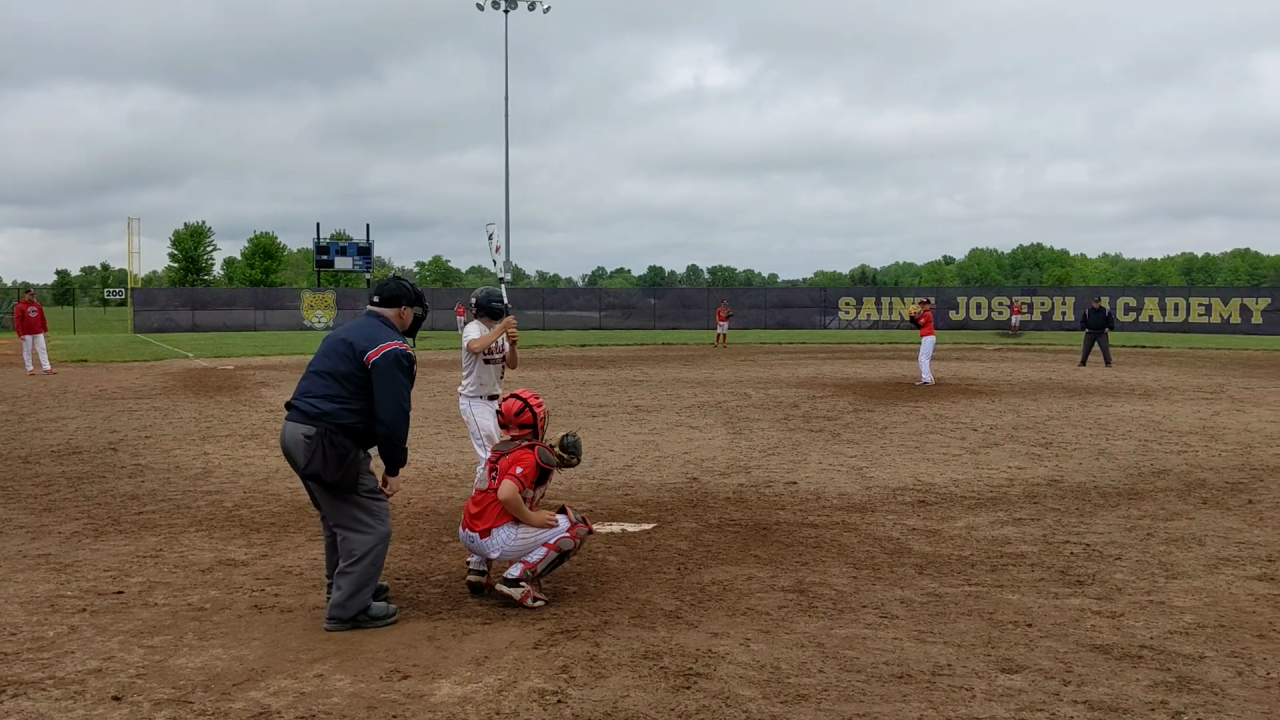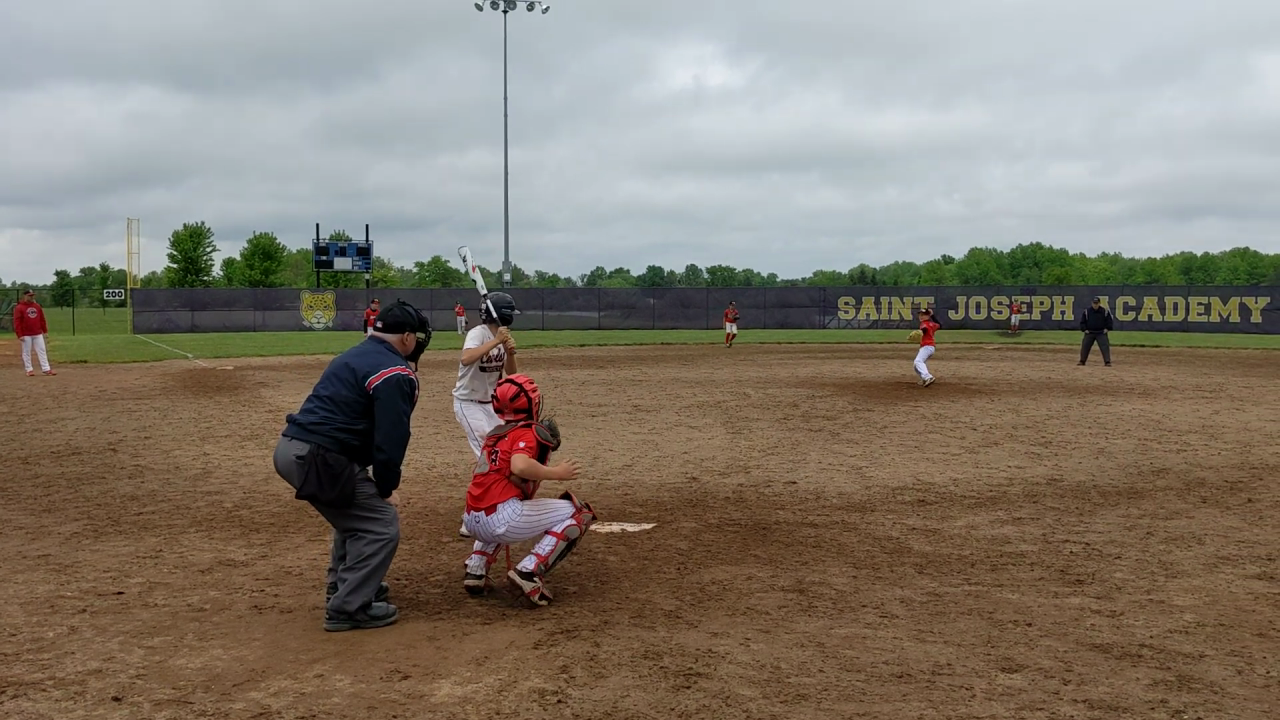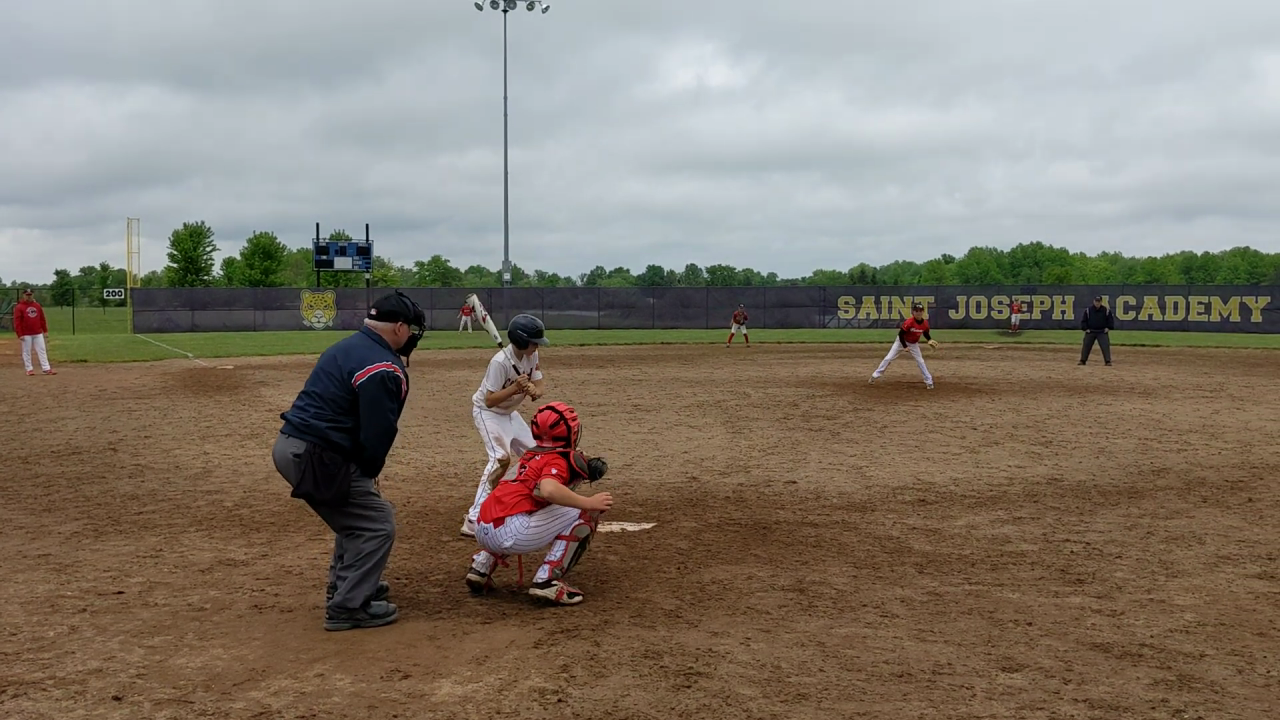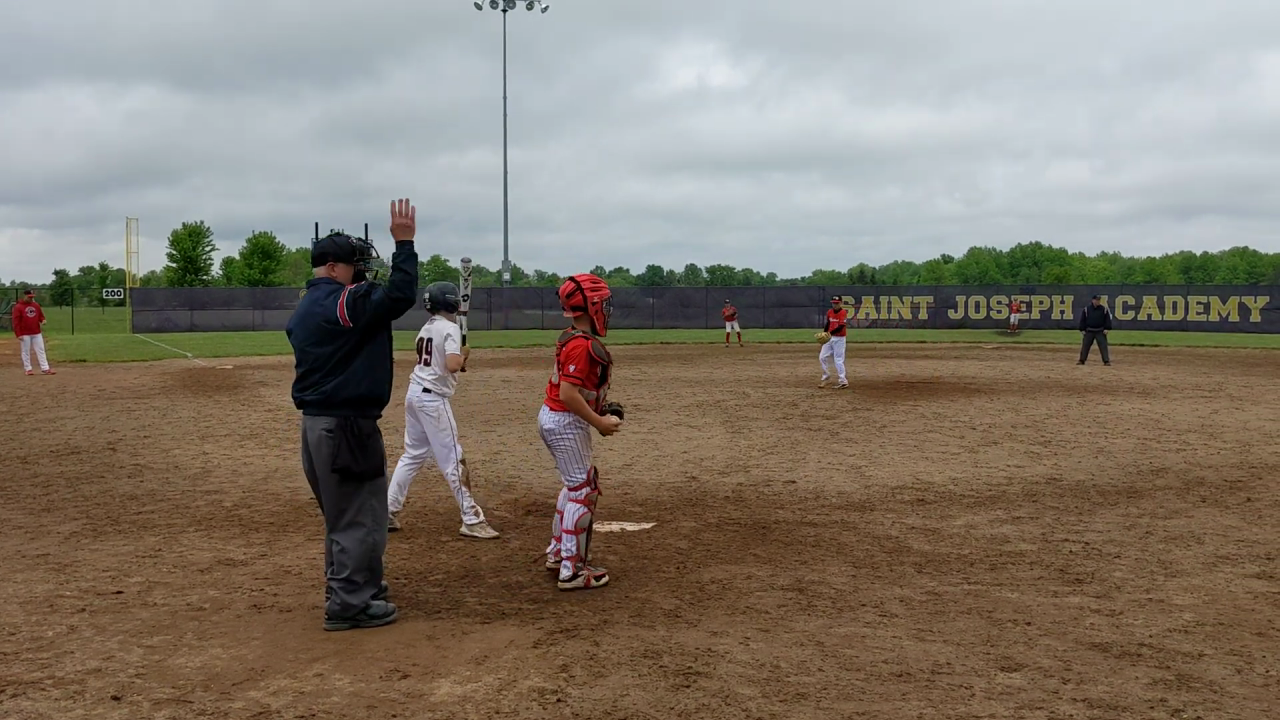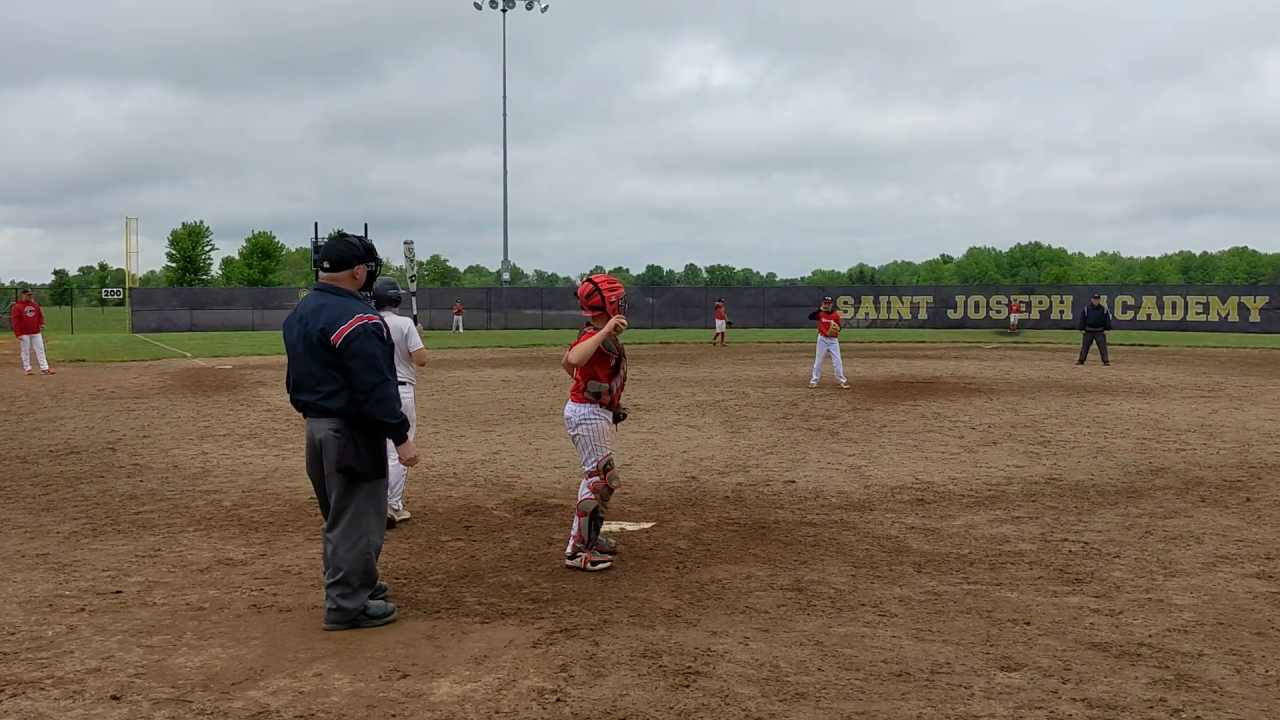
dt=1s
person 1, frame 1
left shoulder: (346, 331)
right shoulder: (392, 348)
right elbow: (392, 414)
right wrist: (393, 468)
left hip: (297, 430)
right hip: (326, 440)
left knee: (342, 514)
right knee: (370, 521)
left ankle: (345, 586)
right ankle: (348, 608)
person 1, frame 2
left shoulder: (354, 356)
right shoulder: (395, 374)
right elbow: (391, 438)
right wrist: (387, 488)
left hip: (292, 447)
right hip: (319, 457)
left knee: (356, 513)
right knee: (382, 524)
left ankle: (344, 587)
right ankle: (348, 607)
person 1, frame 3
left shoulder: (345, 347)
right shoulder: (385, 370)
right elbow: (377, 435)
left wrist: (363, 475)
right wrist: (369, 475)
left hip: (292, 444)
right hip: (315, 456)
left knee: (356, 513)
right knee: (377, 522)
left ankle: (345, 587)
right ankle: (348, 606)
person 1, frame 4
left shoulder: (304, 310)
right shoulder: (346, 302)
right elbow: (400, 295)
right wrist: (404, 242)
left hip: (318, 422)
right hip: (346, 425)
left knee: (342, 514)
right knee: (361, 517)
left ankle: (348, 588)
right ankle: (348, 603)
person 1, frame 5
left shoulder: (300, 312)
right shoulder: (357, 319)
left elbow: (297, 375)
right elbow: (376, 388)
right wrist: (401, 435)
left hip: (316, 426)
right hip: (352, 432)
left knee: (340, 517)
right knee: (357, 518)
left ankle: (354, 586)
right ankle: (347, 605)
person 2, frame 1
left shoulder: (501, 448)
right shoulder: (532, 454)
right elbow: (506, 495)
right wrist: (531, 518)
left hip: (468, 533)
right hip: (496, 540)
right knee: (577, 527)
left ankle: (478, 568)
right ankle: (518, 579)
person 2, frame 2
left shoulder: (496, 434)
right shoulder: (528, 432)
right elbow: (519, 466)
right wrist: (556, 473)
left hip: (474, 518)
right hip: (501, 518)
right knee: (579, 514)
left ankle: (477, 570)
right ankle: (529, 572)
person 2, frame 3
left shoulder: (532, 454)
right shoulder: (558, 460)
right elbow: (549, 490)
left wrist: (582, 462)
right wrist: (588, 503)
left hip: (484, 531)
right hip: (511, 532)
right knee: (586, 514)
left ankle: (481, 568)
right ankle: (548, 580)
person 2, frame 4
left shoulder: (570, 338)
right shoulder: (583, 345)
right elbow: (567, 393)
left wrist: (598, 412)
right wrist: (598, 422)
left hip: (551, 417)
right hip: (566, 423)
left knee: (575, 485)
right knee: (583, 493)
left ankle: (559, 551)
right ankle: (572, 571)
person 2, frame 5
left shoulder: (594, 335)
right shoulder: (596, 337)
left elbow: (566, 361)
right elbow: (574, 360)
right wrist: (605, 331)
left hip: (591, 411)
right hip: (589, 414)
left knee: (597, 475)
right knee: (602, 481)
left ankle: (588, 537)
right ankle: (578, 550)
person 3, frame 1
left shoulder: (498, 331)
right shoulder: (473, 328)
left elbow: (512, 364)
right elbow: (475, 347)
left wrist: (512, 344)
right wrist: (501, 328)
left hip: (493, 401)
right hip: (475, 402)
left knee: (491, 453)
right knee: (489, 455)
person 3, frame 2
left shoulder: (501, 336)
right shoulder: (477, 333)
left elbow: (511, 371)
right elbow: (466, 358)
left wrist: (510, 352)
right wrist: (495, 341)
left hip: (489, 404)
right hip: (469, 404)
person 3, frame 3
left shoulder: (532, 355)
right shoulder: (500, 361)
left elbow: (538, 384)
right elbow: (490, 401)
left wrist: (533, 390)
right wrist: (516, 387)
left hip: (509, 413)
right hip: (488, 412)
right knee: (501, 458)
right ankle: (474, 521)
person 3, frame 4
left shoulder: (425, 328)
right shoulder: (449, 328)
right elbow: (452, 366)
left wrist: (459, 357)
right wrist: (464, 354)
left hip: (415, 394)
right hip: (433, 399)
left knee: (413, 455)
right knee: (453, 459)
left ankle: (388, 511)
right ankle: (471, 521)
person 3, frame 5
right shoulder: (405, 324)
right elbow: (421, 360)
right wrist: (417, 337)
right hip: (401, 391)
left knee: (383, 449)
right knee: (399, 450)
left ankle: (384, 502)
right ankle: (393, 506)
